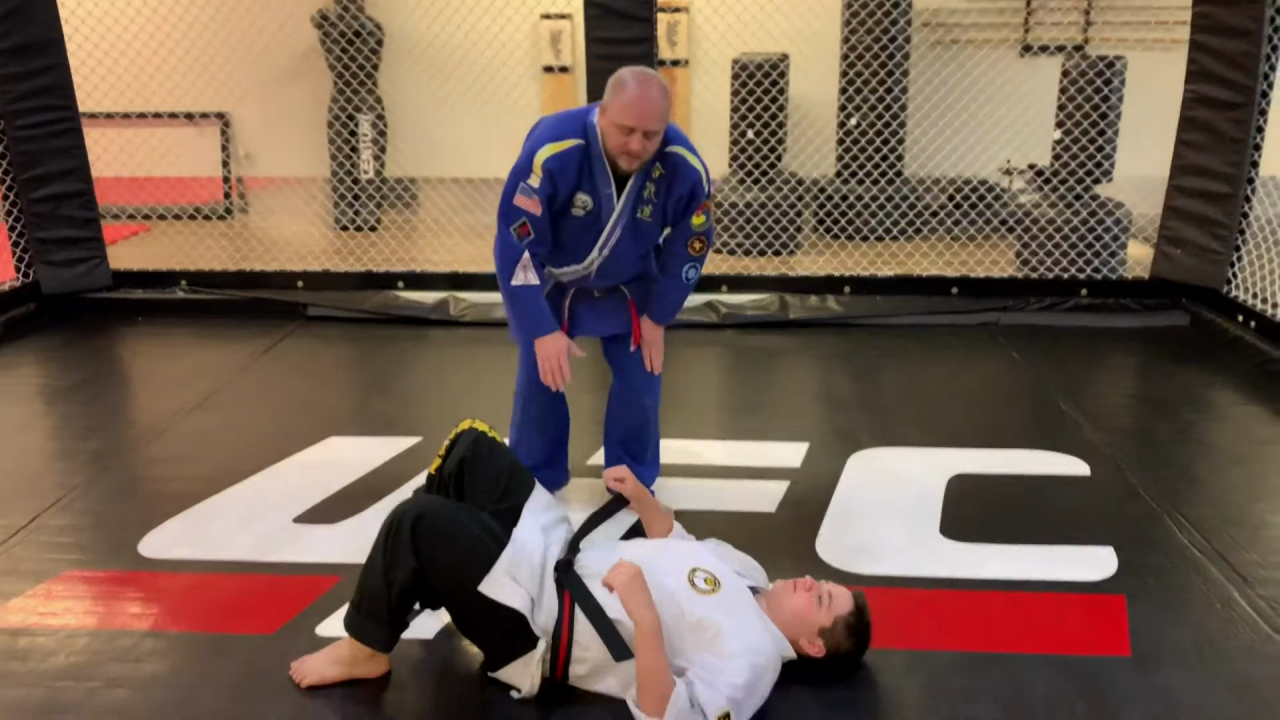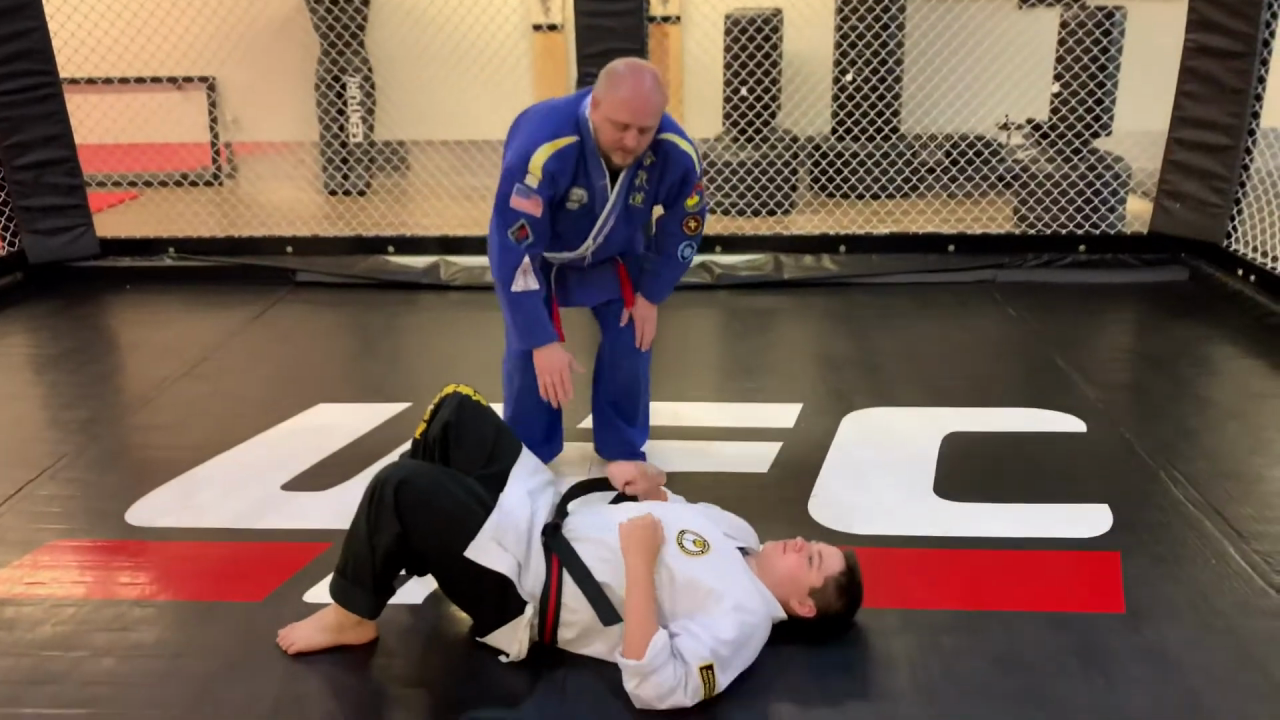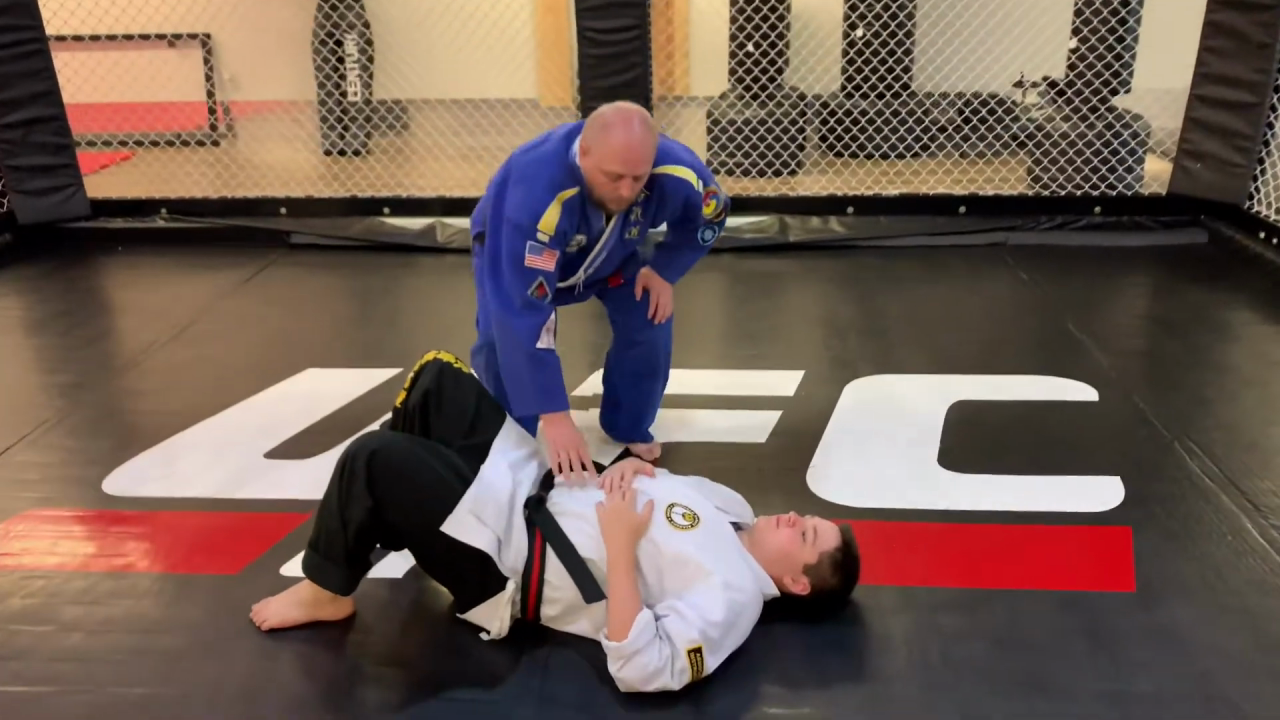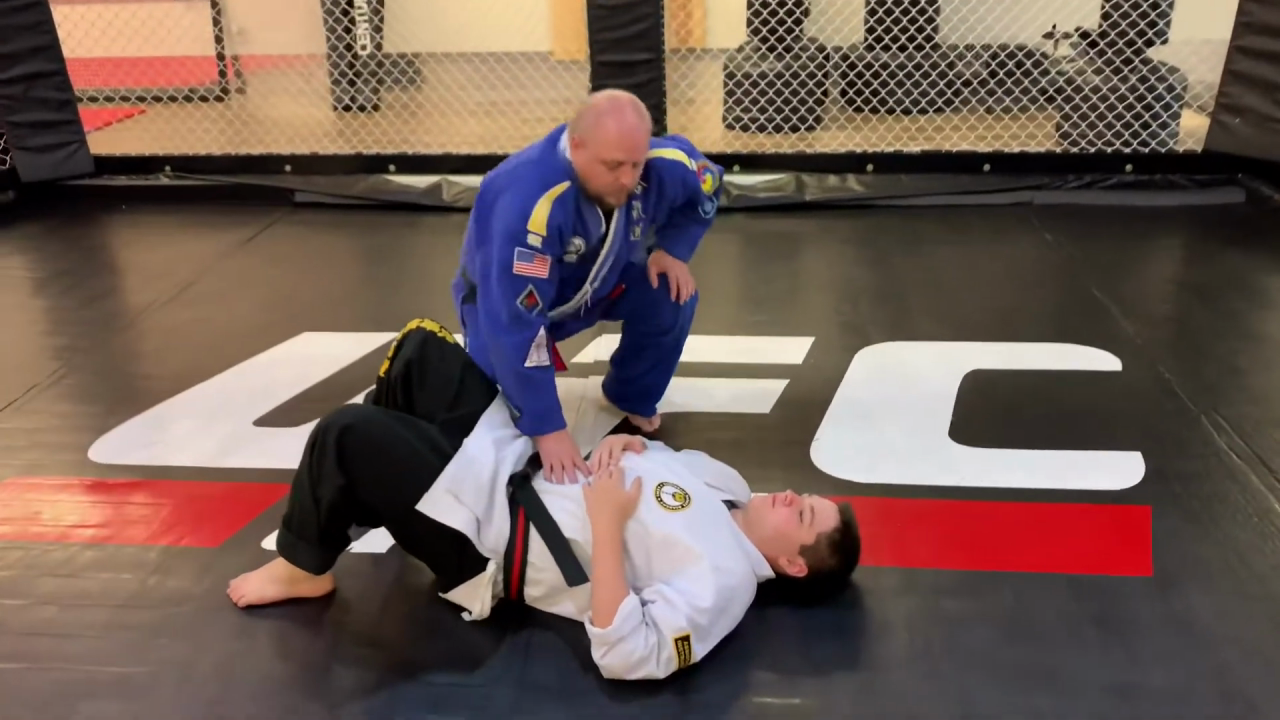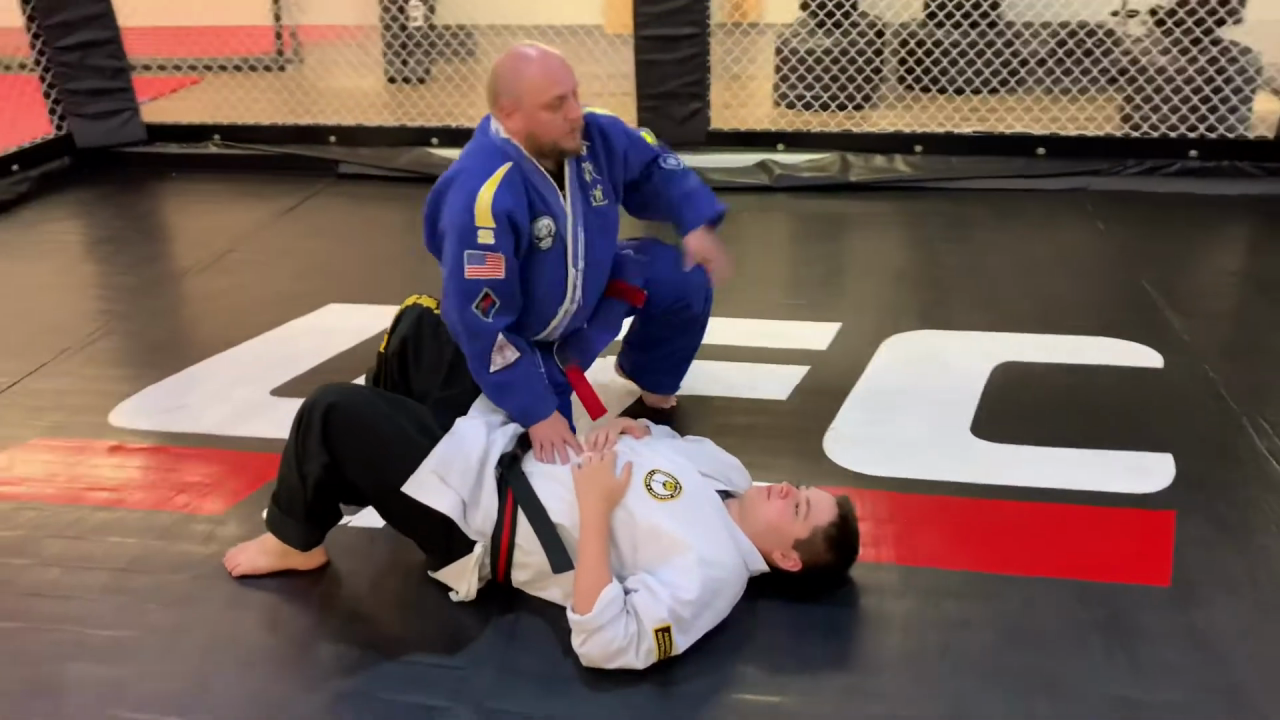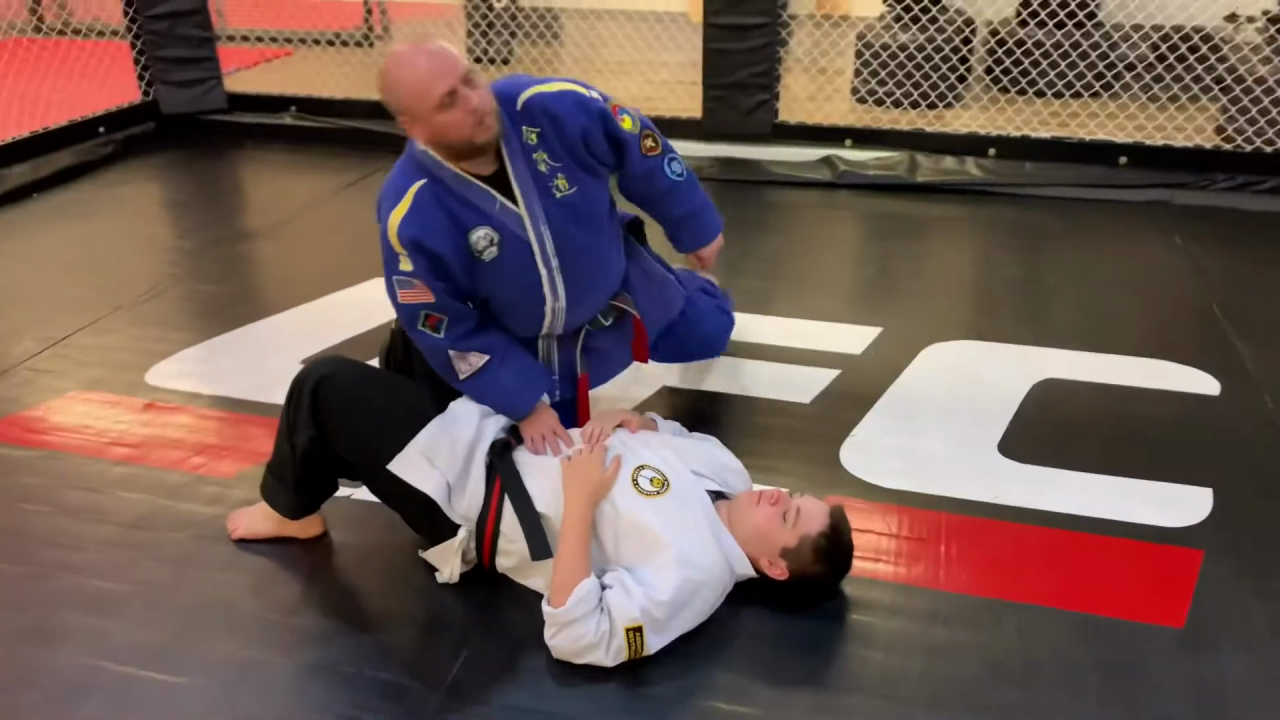
dt=0.4s
person 1, frame 1
left shoulder: (752, 659)
right shoulder: (747, 574)
right elbow: (678, 549)
left wrist: (641, 612)
right wrist: (642, 499)
left hip: (534, 627)
right hip: (562, 556)
left knee: (416, 524)
right knee: (472, 445)
left ankle: (364, 651)
right ankle: (410, 579)
person 1, frame 2
left shoulder: (743, 618)
right shoulder: (740, 535)
left elbow: (654, 685)
right elbow: (672, 511)
left wrist: (640, 563)
right wrist: (645, 479)
left hip: (523, 587)
right hip: (550, 515)
left knee: (399, 487)
right knee: (457, 410)
left ankle: (352, 617)
right ankle: (398, 546)
person 1, frame 3
left shoulder: (732, 597)
right shoulder: (733, 510)
left elbow: (640, 668)
left wrist: (619, 543)
right wrist: (632, 467)
left hip: (503, 560)
right hip: (533, 488)
left knee: (372, 460)
right knee: (439, 376)
left ankle: (326, 591)
right ankle: (383, 515)
person 1, frame 4
left shoulder: (722, 581)
right shoulder: (729, 488)
left elbow: (625, 656)
right elbow: (659, 462)
left wrist: (606, 522)
right wrist: (626, 443)
left hip: (486, 535)
right hip: (516, 461)
left knee: (344, 435)
right knee: (422, 344)
left ankle: (304, 569)
right ankle: (365, 489)
person 1, frame 5
left shoulder: (711, 573)
right shoulder: (728, 474)
left elbow: (605, 645)
right elbow: (662, 443)
left wrist: (594, 508)
right wrist: (626, 426)
left hip: (475, 514)
right hip: (511, 441)
left knee: (331, 412)
left ankle: (294, 543)
right ankle: (367, 453)
person 1, frame 6
left shoulder: (693, 572)
right shoulder: (728, 473)
left elbow: (577, 638)
right elbow: (670, 434)
left wrist: (579, 500)
right wrist: (632, 420)
left hip: (470, 496)
right hip: (511, 428)
left knee: (325, 385)
left ankle: (290, 512)
right ankle: (394, 409)
person 2, frame 1
left shoulder: (685, 168)
right shoulder: (553, 149)
left elbow: (688, 249)
right elbow: (516, 245)
left wrist: (657, 316)
right wrist: (541, 331)
left hip: (629, 287)
right hip: (549, 282)
left knee: (640, 381)
right knee: (537, 382)
right ankle: (535, 486)
person 2, frame 2
left shoulder: (676, 152)
right shoulder: (542, 143)
left elbow: (684, 230)
right elbow: (513, 246)
left wrist: (651, 295)
right wrist: (541, 342)
left hip: (614, 256)
right hip: (539, 254)
left knee: (631, 339)
right knee: (526, 348)
left ankle: (622, 450)
person 2, frame 3
left shoulder: (673, 173)
right shoulder: (536, 191)
left elbow: (711, 210)
right elbow: (525, 311)
left wrist: (665, 270)
right wrist: (553, 414)
right hip: (510, 247)
left knee: (648, 317)
right knee: (500, 337)
left ankle: (629, 428)
person 2, frame 4
left shoulder: (659, 164)
right shoulder: (527, 206)
left elbow: (706, 181)
right elbow: (517, 325)
left wrist: (673, 250)
right wrist: (547, 428)
right hip: (503, 306)
left knee: (672, 298)
left ankle: (631, 396)
person 2, frame 5
left shoulder: (593, 132)
right shoulder: (483, 197)
left elbow: (652, 166)
right elbow: (482, 323)
left wrist: (695, 222)
right wrist: (536, 414)
right hip: (520, 340)
left knee: (687, 278)
right knee: (549, 458)
left ankle: (650, 374)
person 2, frame 6
left shoulder: (549, 106)
right shoulder: (412, 217)
left elbow: (642, 148)
right elbow: (450, 331)
left wrist: (697, 229)
right wrist: (526, 405)
left hip: (615, 280)
right hip: (528, 344)
left knee: (709, 332)
right knee: (551, 453)
